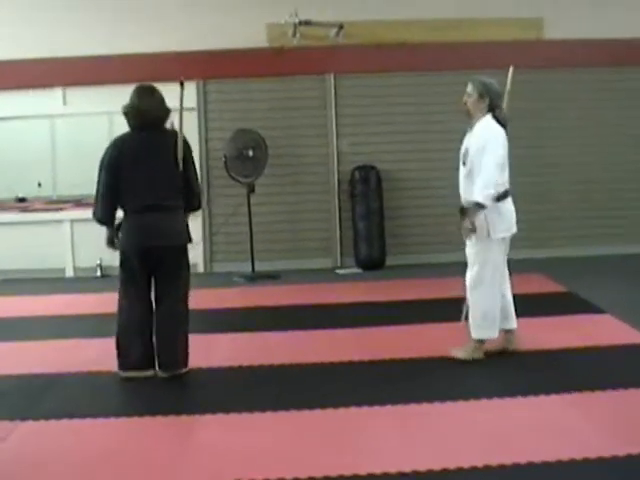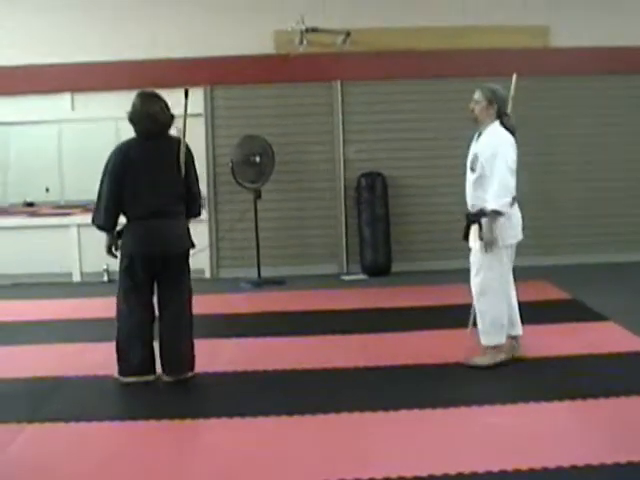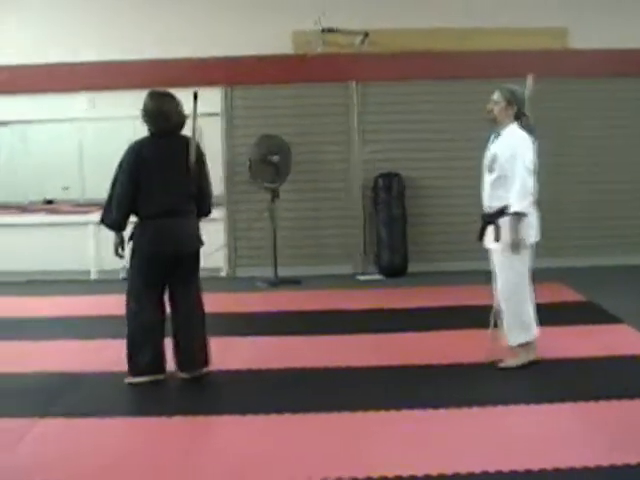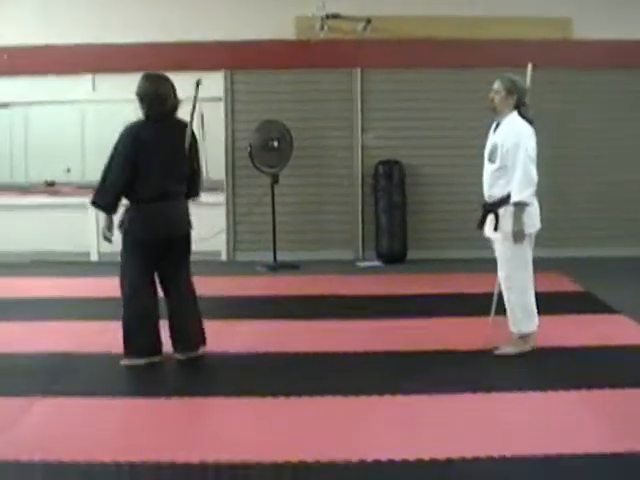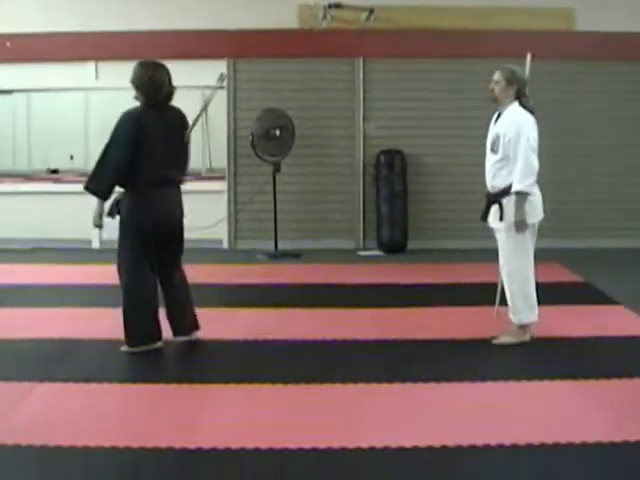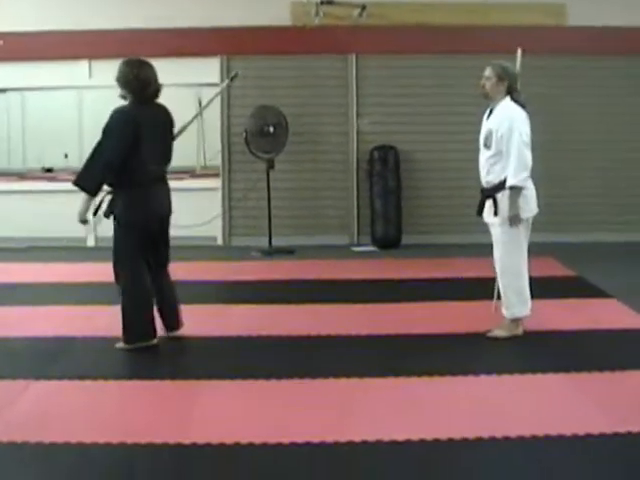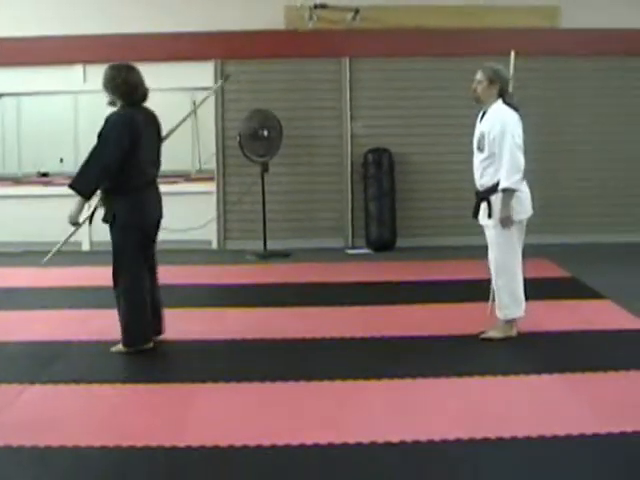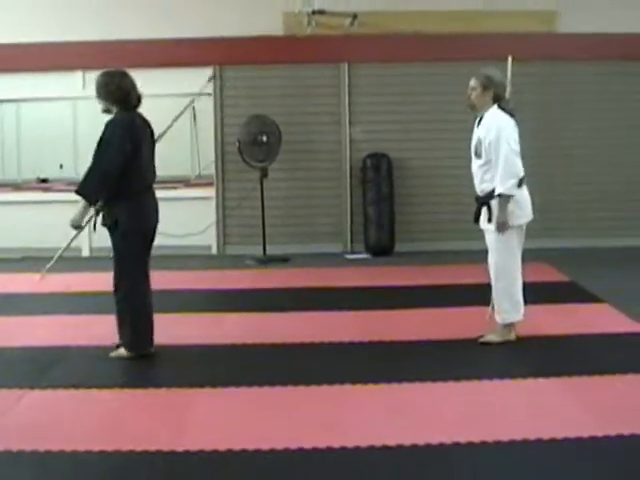
dt=0.1s
person 1, frame 1
left shoulder: (119, 146)
right shoulder: (176, 141)
left elbow: (107, 191)
right elbow: (191, 187)
left wrist: (109, 227)
left hip: (136, 230)
right hip: (172, 228)
left knee: (133, 299)
right knee: (172, 298)
left ankle: (135, 362)
right ankle: (172, 362)
person 1, frame 2
left shoulder: (124, 152)
right shoulder: (179, 148)
left elbow: (110, 196)
right elbow: (193, 193)
left wrist: (110, 233)
left hip: (140, 236)
right hip: (175, 234)
left knee: (134, 302)
right knee: (176, 302)
left ankle: (137, 367)
right ankle: (178, 366)
person 1, frame 3
left shoulder: (138, 151)
right shoulder: (191, 148)
left elbow: (122, 195)
right elbow: (203, 193)
left wrist: (117, 232)
left hip: (151, 235)
right hip: (185, 233)
left knee: (143, 302)
right knee: (187, 300)
left ankle: (147, 366)
right ankle: (192, 363)
person 1, frame 4
left shoulder: (134, 133)
right shoulder: (183, 130)
left elbow: (117, 176)
right elbow: (194, 174)
left wrist: (108, 215)
left hip: (144, 217)
right hip: (177, 215)
left knee: (138, 284)
right knee: (179, 280)
left ankle: (144, 350)
right ankle: (190, 343)
person 1, frame 5
left shoulder: (133, 120)
right shoulder: (178, 118)
left elbow: (114, 162)
left wrist: (100, 201)
left hip: (141, 204)
right hip: (171, 202)
left knee: (137, 271)
right knee: (171, 266)
left ankle: (144, 336)
right ankle: (185, 326)
person 1, frame 6
left shoulder: (124, 116)
right shoulder: (162, 114)
left elbow: (106, 158)
left wrist: (88, 199)
left hip: (134, 201)
right hip: (158, 197)
left knee: (130, 267)
right knee: (157, 262)
left ankle: (140, 334)
right ankle: (171, 322)
person 1, frame 7
left shoulder: (119, 121)
right shoulder: (149, 118)
left elbow: (102, 162)
left wrist: (80, 202)
left hip: (129, 205)
right hip: (149, 201)
left knee: (129, 271)
right knee: (144, 266)
left ankle: (138, 337)
right ankle: (151, 327)
person 1, frame 8
left shoulder: (120, 125)
right shoulder: (138, 121)
left elbow: (105, 170)
left wrist: (84, 207)
right wrist: (105, 202)
left hip: (129, 211)
right hip: (140, 207)
left knee: (131, 276)
right knee: (131, 273)
left ankle: (138, 342)
right ankle: (135, 336)
person 2, frame 1
left shoulder: (487, 133)
right shoulder: (483, 130)
left elbow: (488, 178)
left wrist: (471, 216)
left hip: (488, 215)
right hip: (490, 213)
left knee: (482, 279)
right knee: (495, 278)
left ankle: (478, 344)
right ankle: (507, 336)
person 2, frame 2
left shoulder: (499, 139)
right shoulder: (483, 137)
left elbow: (502, 185)
left wrist: (491, 226)
left hip: (495, 222)
right hip: (487, 220)
left knee: (486, 285)
right knee: (499, 283)
left ankle: (495, 347)
right ankle: (511, 341)
person 2, frame 3
left shoulder: (517, 140)
right shoulder: (500, 138)
left elbow: (522, 187)
left wrist: (515, 228)
left hip: (511, 223)
right hip: (502, 221)
left knee: (511, 286)
right knee: (517, 284)
left ankle: (524, 347)
right ankle: (526, 342)
person 2, frame 4
left shoulder: (519, 130)
right shoulder: (499, 127)
left elbow: (524, 176)
left wrist: (517, 219)
left hip: (513, 213)
right hip: (502, 212)
left knee: (515, 276)
right knee: (513, 275)
left ankle: (523, 338)
right ankle: (523, 333)
person 2, frame 5
left shoulder: (520, 120)
right shoulder: (500, 118)
left elbow: (526, 166)
left wrist: (519, 208)
left hip: (516, 203)
right hip: (504, 201)
left knee: (516, 266)
right knee: (514, 265)
left ankle: (522, 328)
right ankle: (523, 322)
person 2, frame 6
left shoulder: (512, 115)
right shoulder: (493, 113)
left elbow: (519, 161)
left wrist: (513, 202)
left hip: (510, 197)
right hip: (499, 196)
left knee: (510, 260)
right knee: (507, 259)
left ankle: (514, 322)
right ankle: (515, 316)
person 2, frame 7
left shoulder: (504, 118)
right shoulder: (486, 116)
left elbow: (512, 164)
left wrist: (506, 204)
left hip: (505, 199)
right hip: (494, 198)
left knee: (504, 261)
right knee: (502, 261)
left ankle: (508, 323)
right ankle: (509, 317)
person 2, frame 8
left shoulder: (499, 123)
right shoulder: (484, 121)
left elbow: (508, 168)
left wrist: (502, 210)
left hip: (505, 204)
right hip: (495, 203)
left knee: (503, 265)
right knee: (504, 264)
left ankle: (506, 327)
right ankle: (508, 322)
